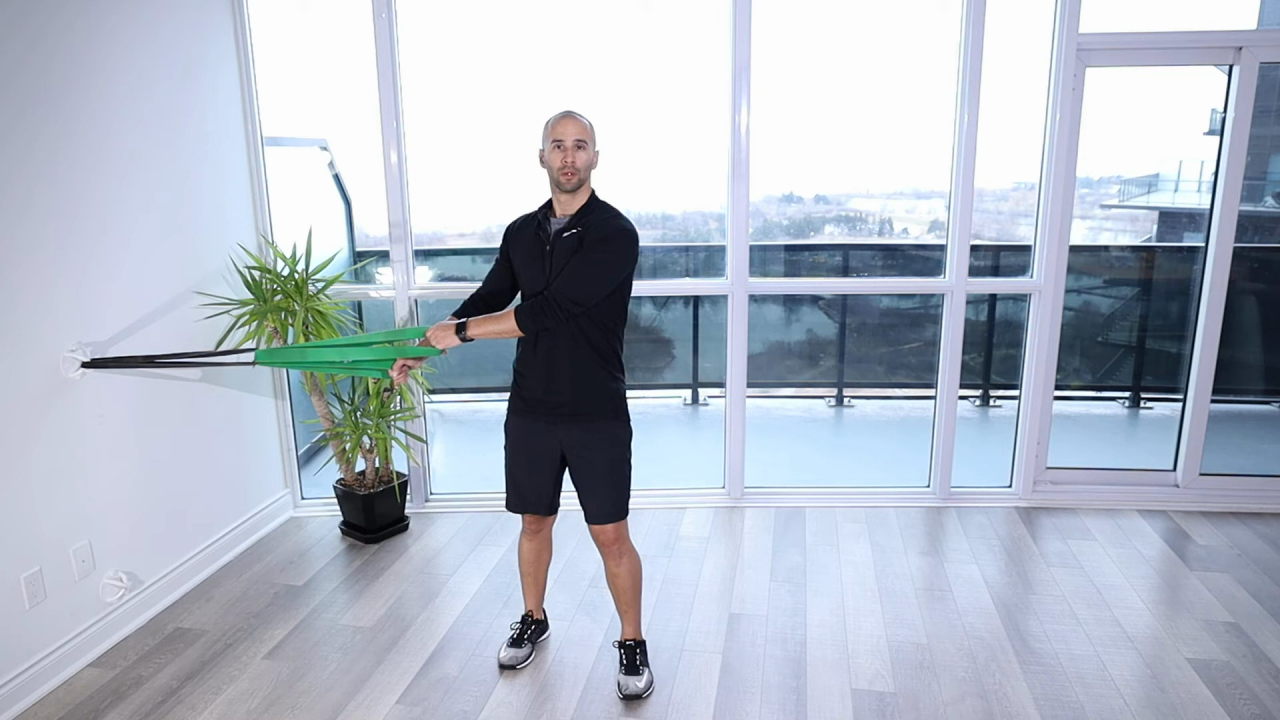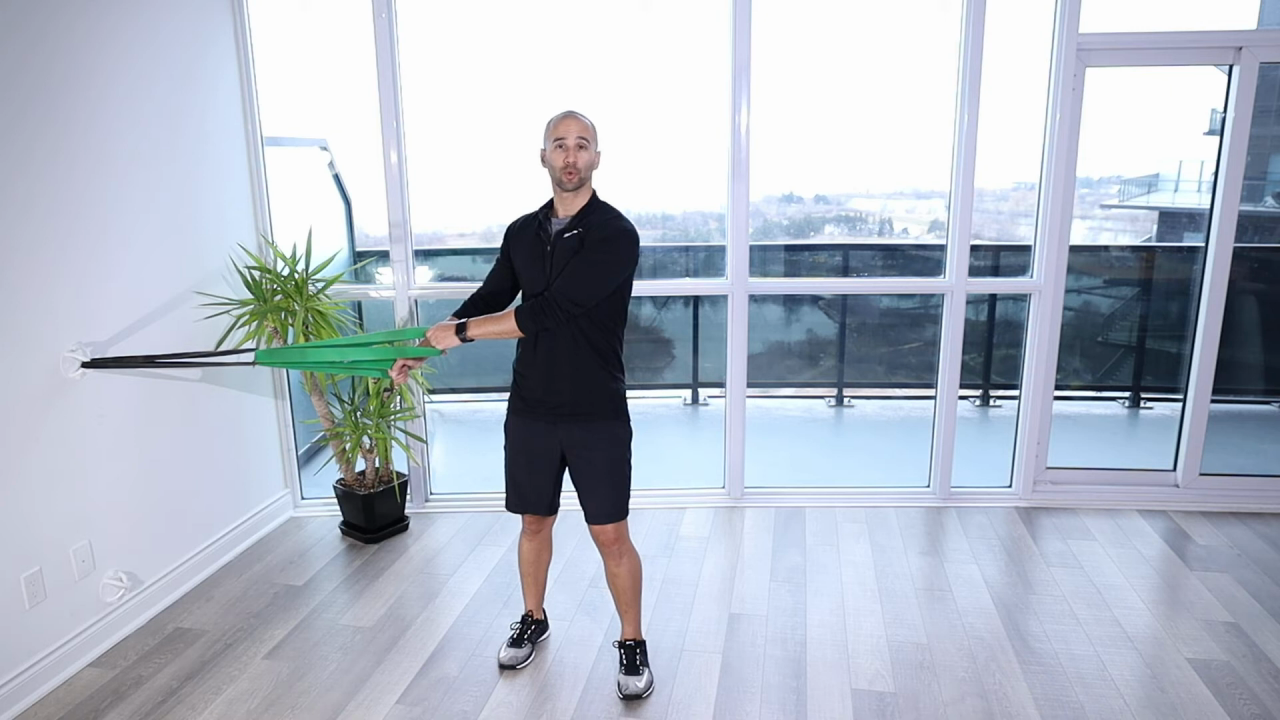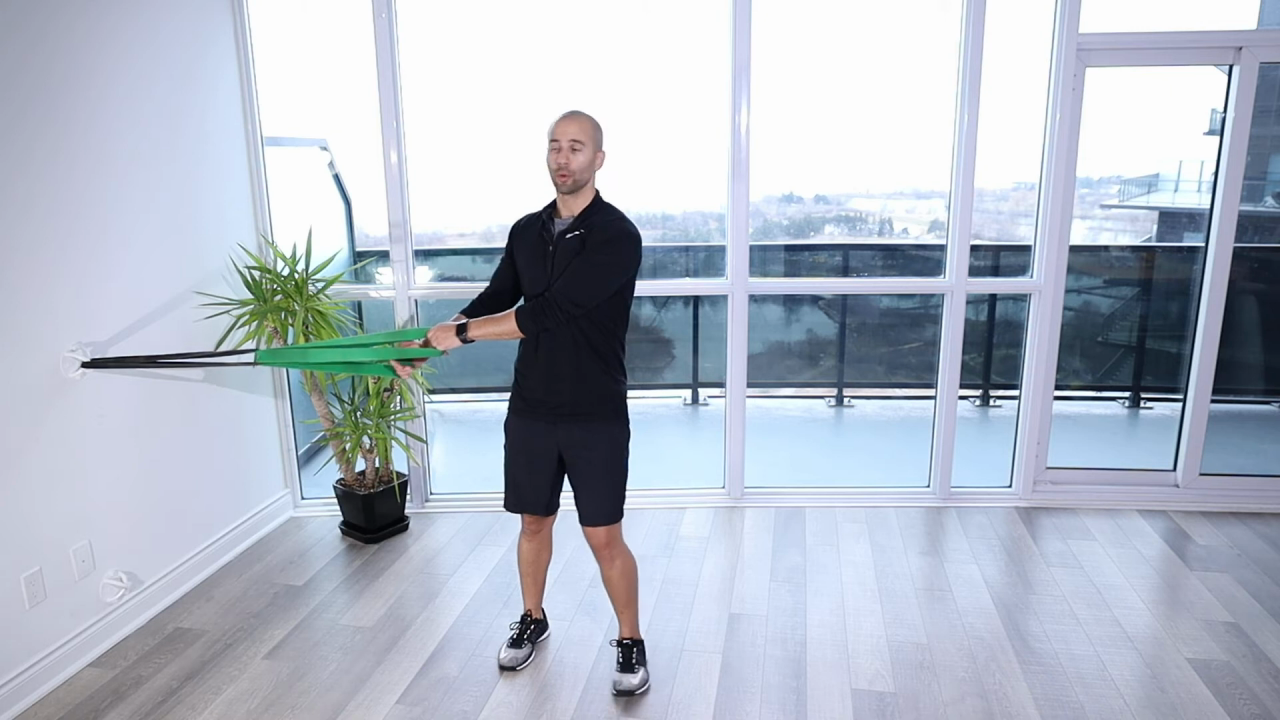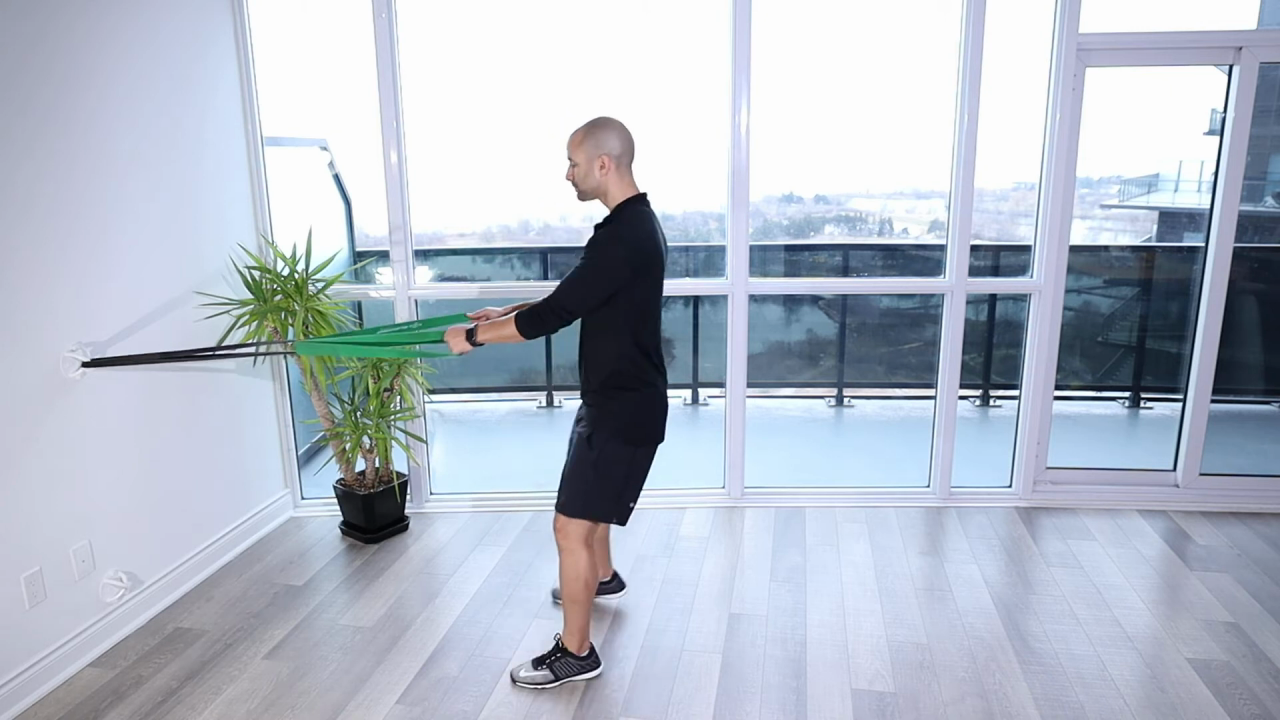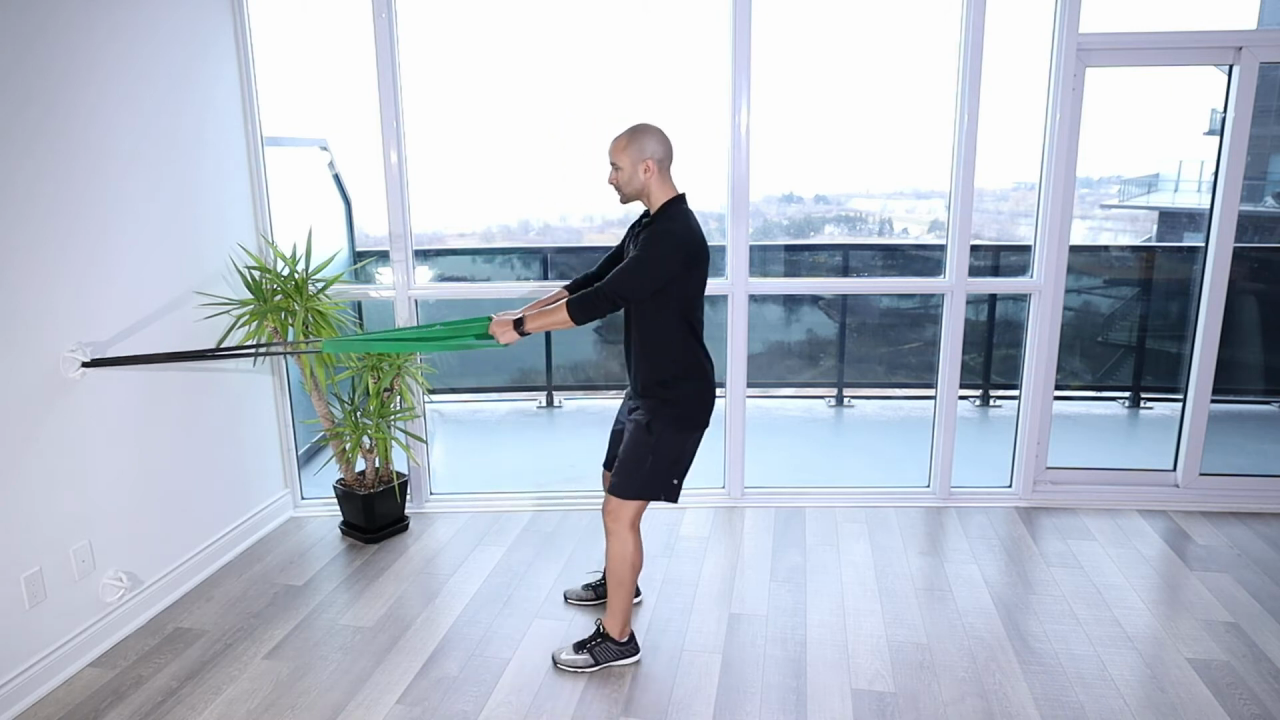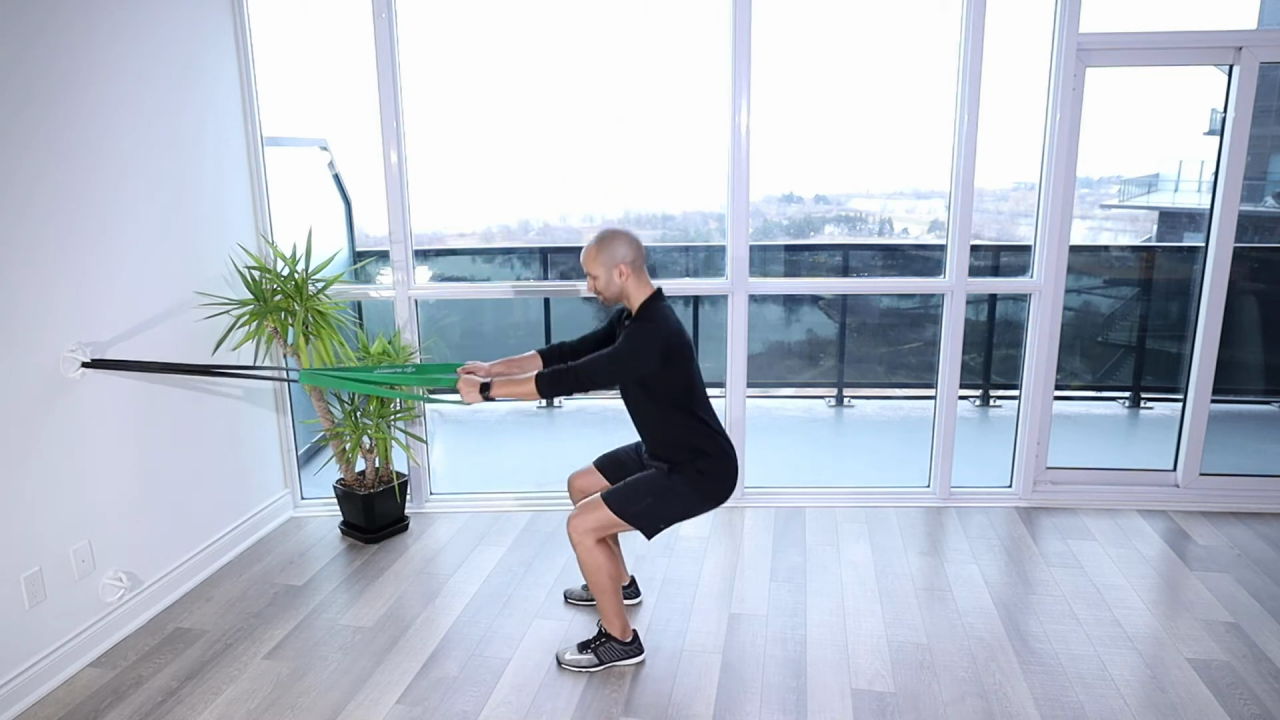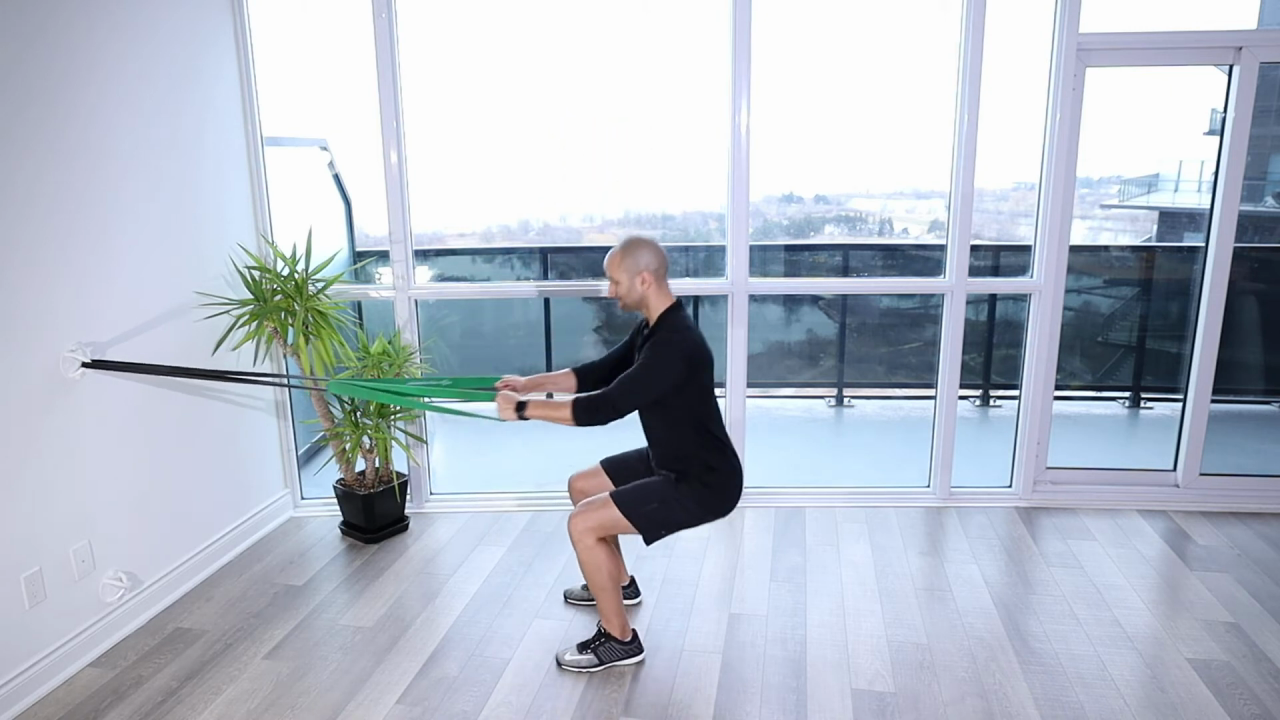
dt=0.7s
person 1, frame 1
left shoulder: (614, 233)
right shoulder: (520, 232)
left elbow: (550, 310)
right elbow: (488, 298)
left wrist: (461, 331)
right wrist: (422, 350)
left hip: (597, 416)
right hip: (531, 412)
left knee: (611, 535)
right knee: (534, 522)
left ankle: (632, 644)
right ankle: (533, 619)
person 1, frame 2
left shoulder: (614, 233)
right shoulder: (521, 232)
left elbow: (550, 310)
right elbow: (488, 298)
left wrist: (462, 332)
right wrist: (424, 349)
left hip: (597, 416)
right hip: (531, 411)
left knee: (611, 536)
right knee: (534, 522)
left ankle: (631, 644)
right ankle: (533, 620)
person 1, frame 3
left shoulder: (617, 236)
right shoulder: (527, 231)
left elbow: (550, 313)
right elbow: (494, 299)
left wrist: (463, 334)
right wrist: (432, 345)
left hip: (596, 415)
right hip: (532, 409)
left knee: (604, 537)
right knee: (534, 523)
left ankle: (631, 644)
right ankle: (532, 619)
person 1, frame 4
left shoulder: (623, 238)
right shoulder: (631, 225)
left elbow: (557, 313)
right elbow: (571, 296)
left wrist: (475, 336)
right wrist: (502, 313)
left hip: (624, 409)
right hip: (610, 398)
left knee: (571, 526)
right knee: (582, 506)
left ankle: (576, 652)
right ankle: (603, 577)
person 1, frame 5
left shoulder: (675, 235)
right shoulder: (648, 227)
left elbow: (603, 300)
right elbow: (594, 279)
left wrist: (522, 327)
right wrist: (525, 311)
left hip: (675, 400)
right hip: (648, 390)
left knee: (620, 510)
right knee: (615, 486)
left ankle: (615, 639)
right ankle: (619, 582)
person 1, frame 6
left shoulder: (653, 335)
right shoulder: (633, 318)
left elbow: (574, 379)
right elbow: (571, 352)
left wrist: (487, 390)
right wrist: (494, 368)
left hip: (699, 471)
right hip: (668, 452)
left knee: (583, 526)
right knee: (581, 485)
left ankle: (619, 639)
right ankle: (620, 582)
person 1, frame 7
left shoulder: (674, 347)
right shoulder: (653, 329)
left elbow: (603, 408)
right elbow: (600, 373)
left wrist: (523, 408)
right wrist: (531, 382)
left hip: (703, 483)
right hip: (671, 462)
left knee: (584, 523)
right knee: (583, 486)
left ankle: (619, 639)
right ankle: (619, 583)
